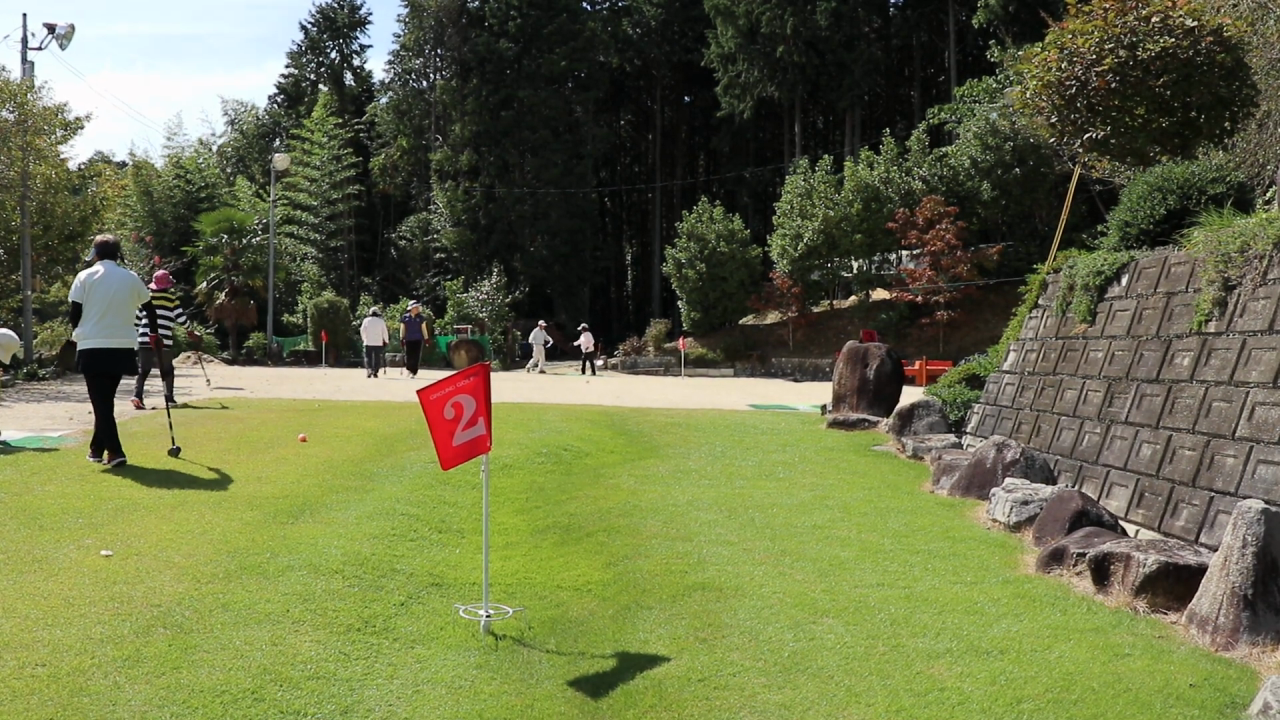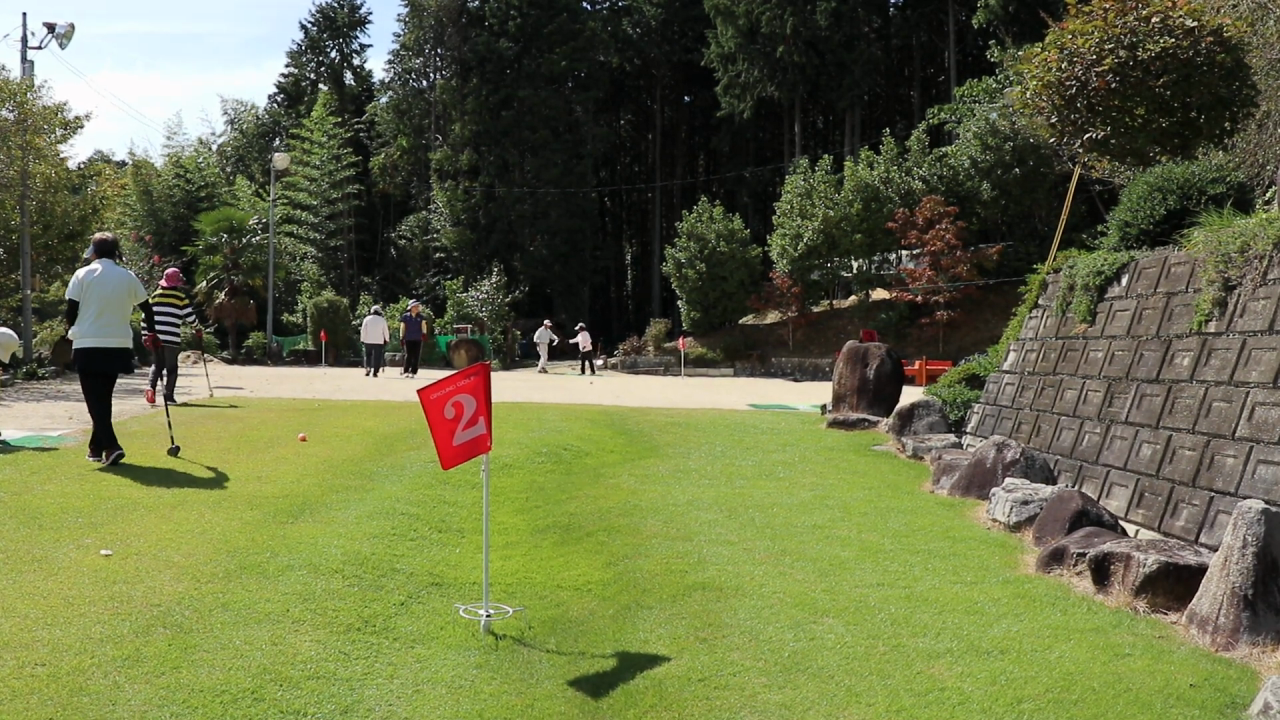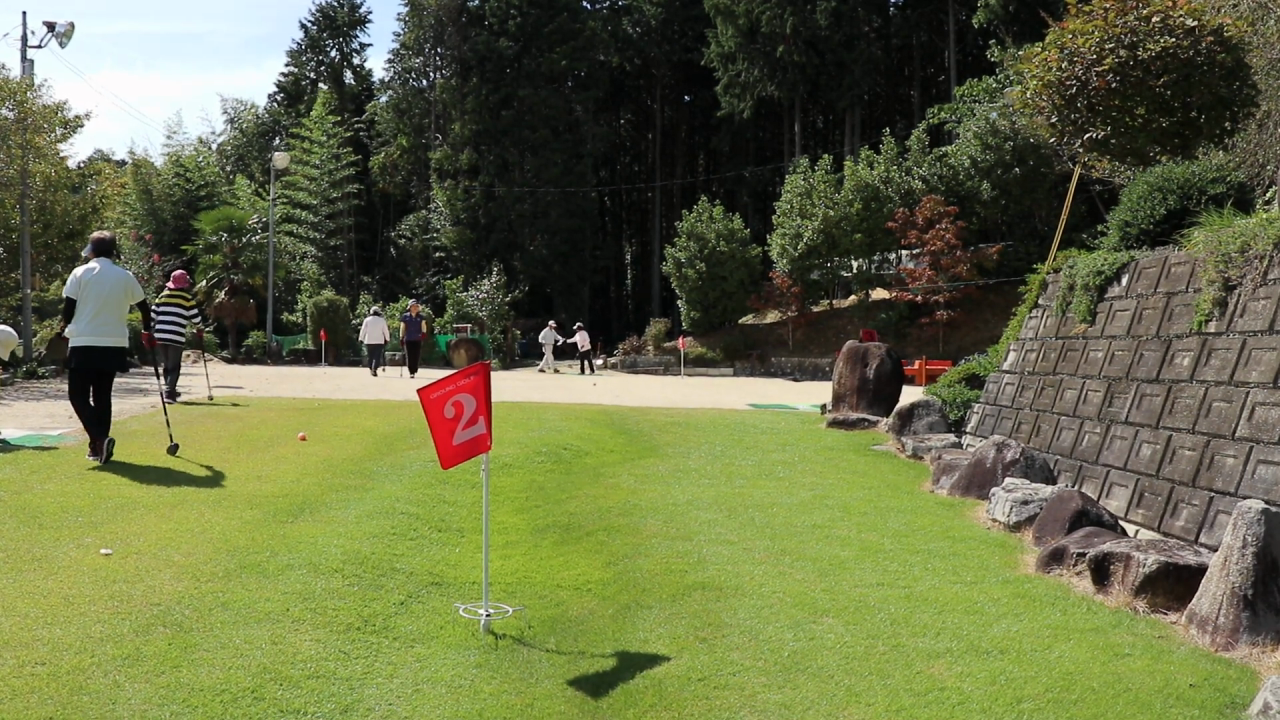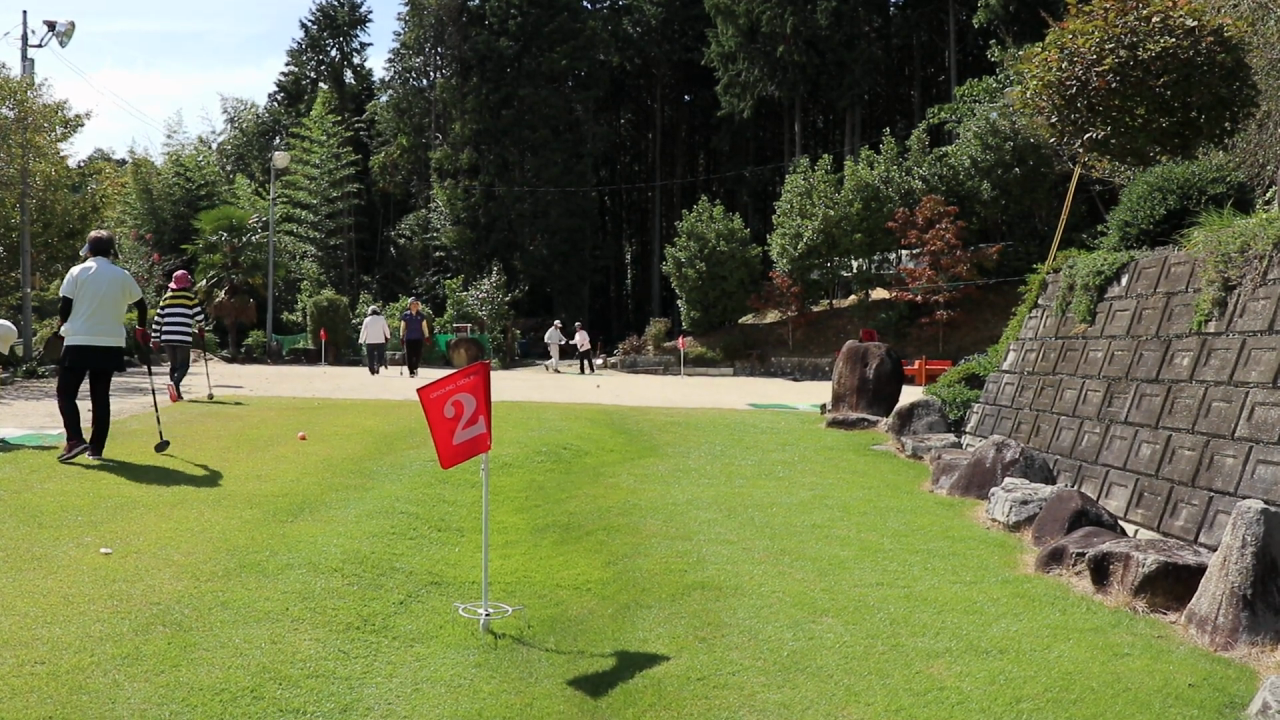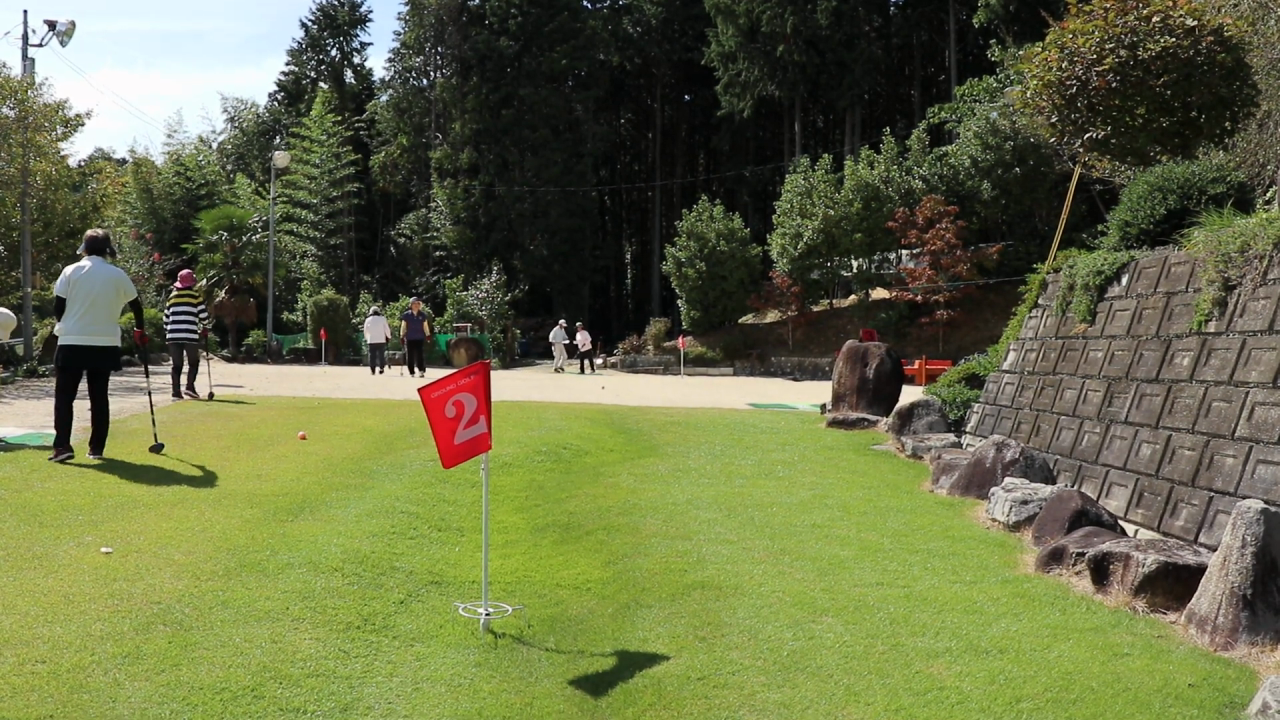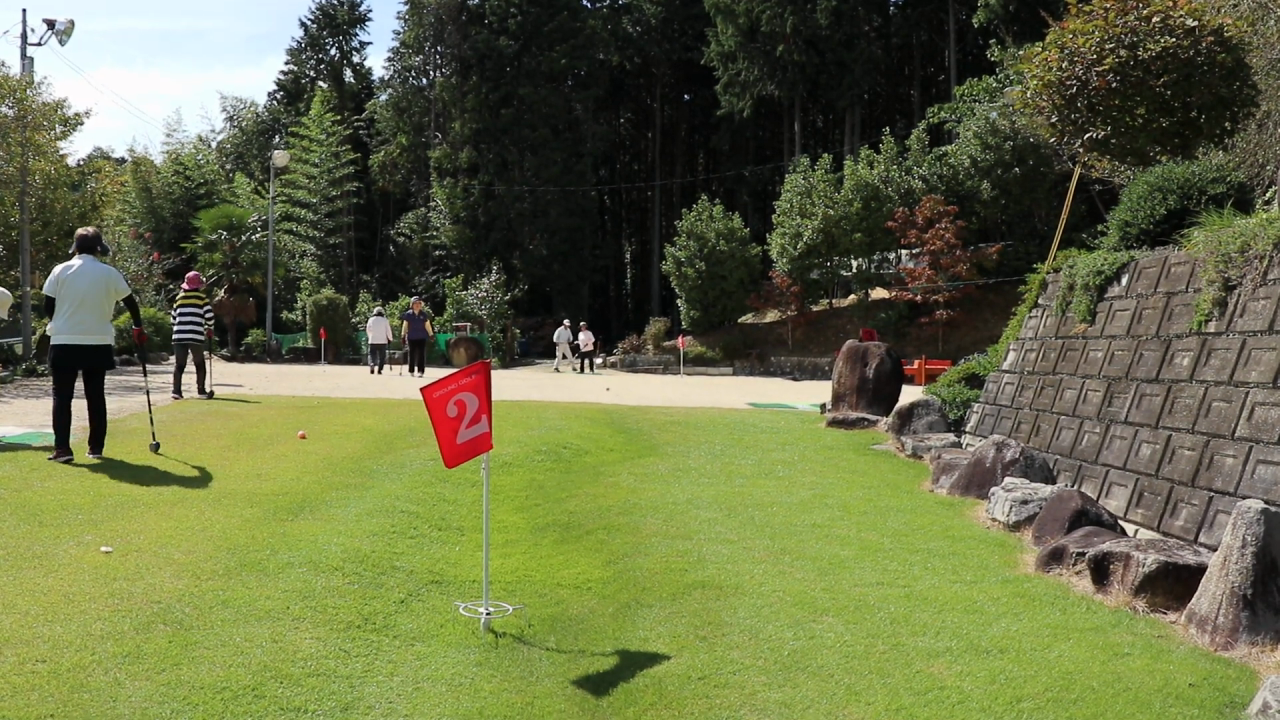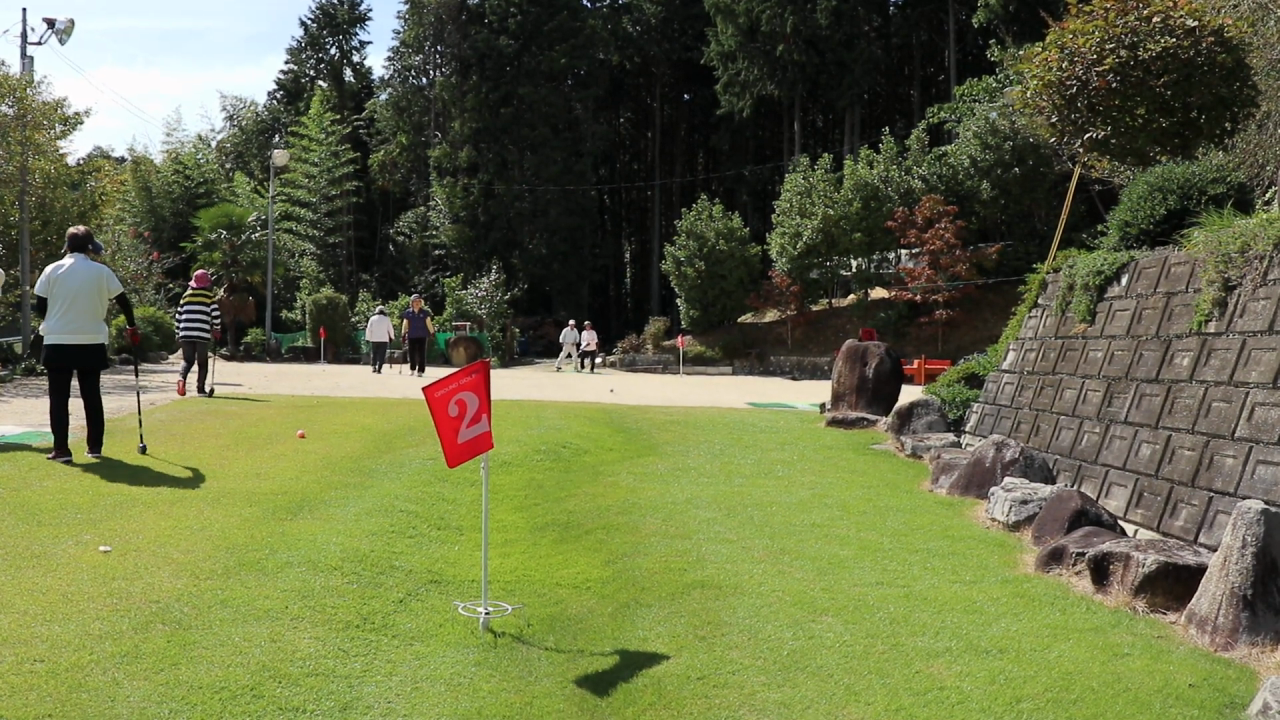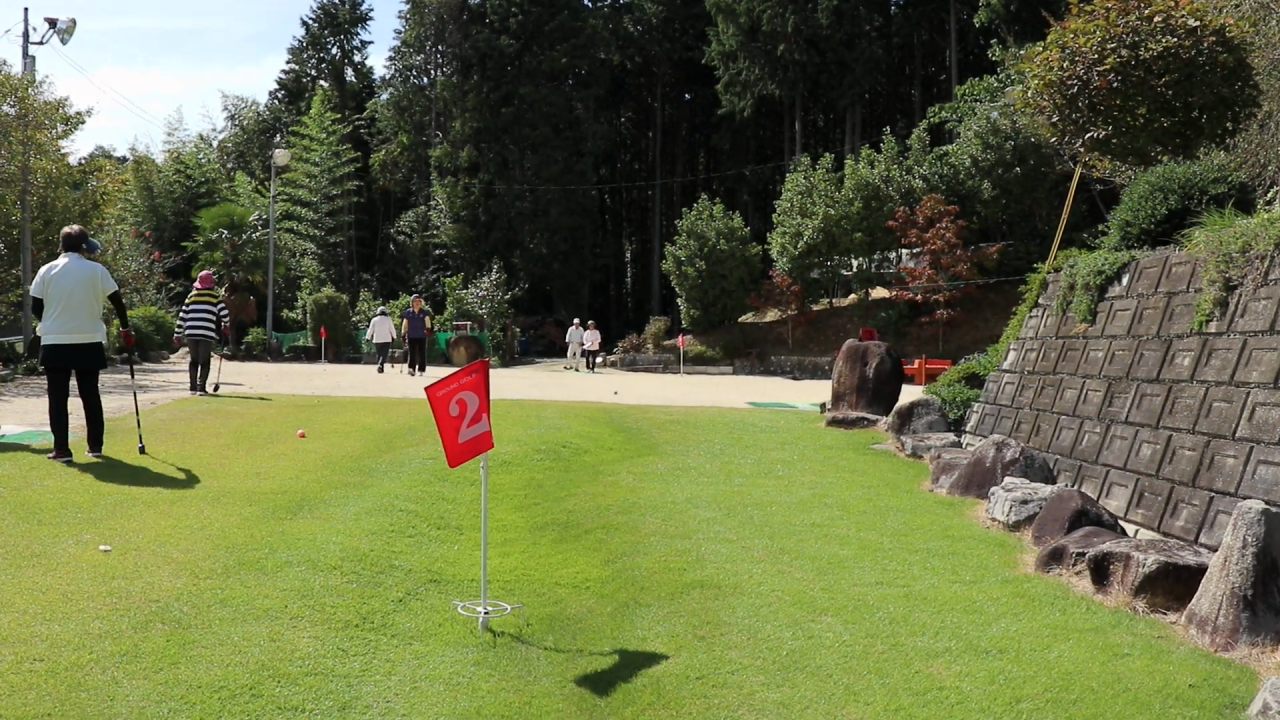
dt=0.2s
person 1, frame 1
left shoulder: (85, 276)
right shoulder: (131, 278)
left elbow: (74, 313)
right elbow: (150, 309)
left wrist: (77, 332)
right wrist: (154, 334)
left hip: (92, 347)
right hip: (121, 347)
left knee: (100, 401)
right knee: (106, 399)
left ankle: (114, 451)
right ankle: (97, 449)
person 1, frame 2
left shoulder: (83, 274)
right shoulder: (128, 277)
left elbow: (71, 310)
right elbow: (147, 309)
left wrist: (71, 330)
right wrist: (151, 334)
left hip: (88, 345)
right hip: (117, 346)
left knee: (94, 400)
right knee: (104, 398)
left ankle: (111, 446)
right ankle: (97, 448)
person 1, frame 3
left shoulder: (81, 272)
right shoulder: (125, 276)
left elbow: (68, 308)
right elbow: (144, 308)
left wrist: (66, 326)
right wrist: (147, 333)
left hip: (84, 344)
right hip: (113, 345)
left knee: (78, 396)
right knee: (103, 397)
left ankle: (101, 438)
right ankle: (98, 446)
person 1, frame 4
left shoulder: (77, 272)
right shoulder: (123, 276)
left elbow: (65, 308)
right elbow: (141, 306)
left wrist: (64, 325)
right wrist: (142, 329)
left hip: (79, 343)
right hip: (110, 345)
left knee: (66, 394)
right knee: (101, 397)
left ankle: (76, 440)
right ankle: (96, 447)
person 1, frame 5
left shoulder: (71, 271)
right shoulder: (118, 275)
left elbow: (58, 307)
right elbow: (136, 306)
left wrist: (66, 324)
right wrist: (139, 330)
left hip: (72, 343)
right hip: (105, 344)
left knee: (64, 396)
right knee: (99, 397)
left ankle: (63, 446)
right ankle: (97, 447)
person 1, frame 6
left shoulder: (61, 270)
right shoulder: (110, 273)
left elbow: (48, 306)
right elbow: (130, 303)
right wrist: (138, 328)
left hip: (64, 342)
right hip: (98, 343)
left knee: (62, 397)
right knee: (96, 397)
left ankle: (62, 449)
right ankle: (96, 447)
person 1, frame 7
left shoulder: (52, 270)
right shoulder: (102, 272)
left elbow: (40, 306)
right elbow: (123, 302)
right wrist: (132, 328)
left hip: (58, 342)
right hip: (92, 343)
left knee: (59, 397)
right knee: (92, 396)
left ankle: (61, 449)
right ankle: (95, 446)
person 1, frame 8
left shoulder: (47, 270)
right shoulder: (96, 270)
left elbow: (36, 308)
right elbow: (117, 302)
right wrist: (125, 330)
left hip: (55, 342)
right hip: (89, 342)
left knee: (58, 397)
right knee: (91, 395)
left ankle: (62, 449)
right ankle: (95, 445)
